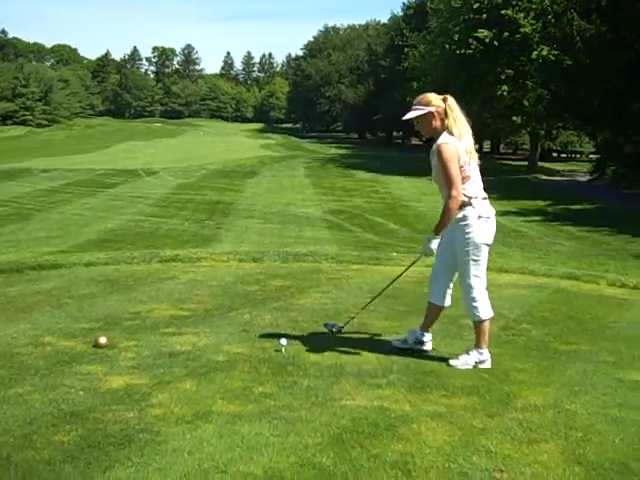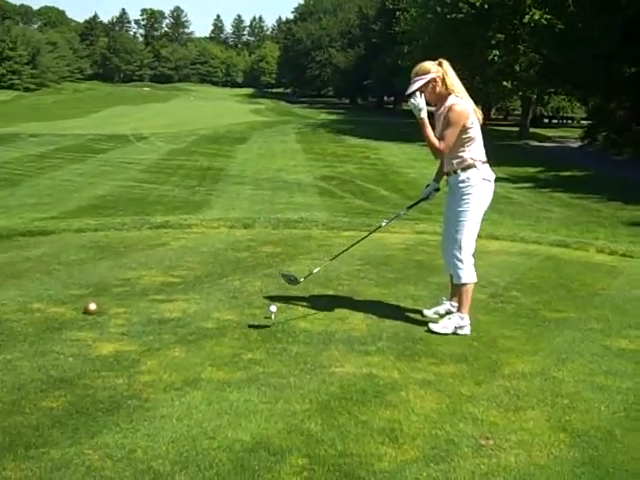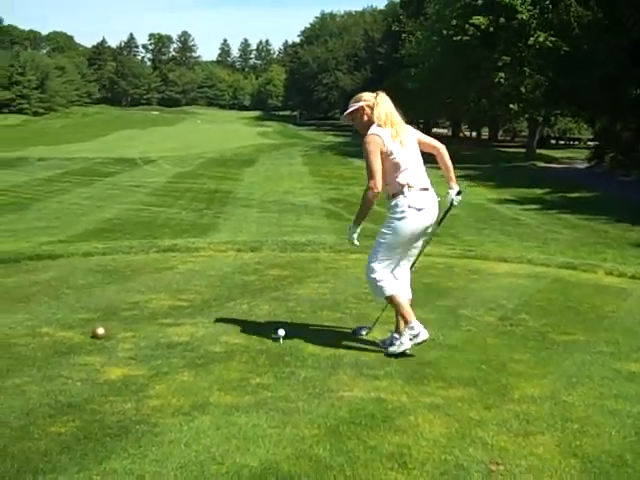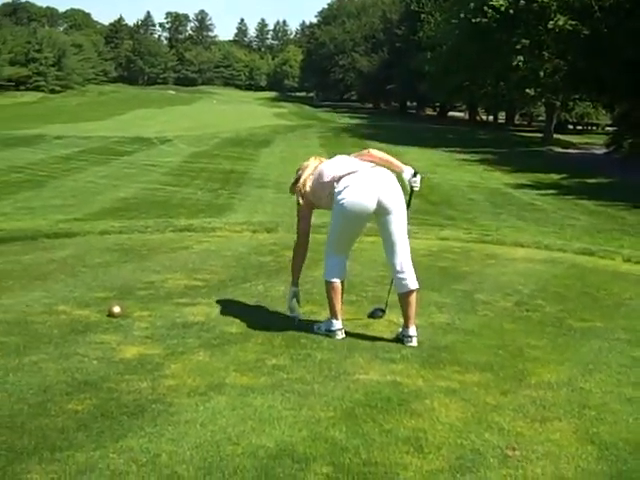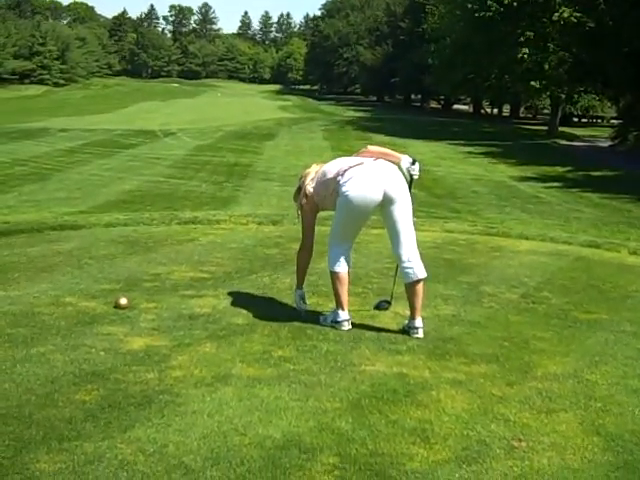
dt=1s
person 1, frame 1
left shoulder: (444, 146)
right shoulder: (452, 140)
left elbow: (455, 195)
right elbow: (467, 176)
left wrist: (435, 235)
left hip: (473, 220)
right hip: (463, 219)
left knee: (472, 286)
right knee: (440, 276)
left ankle: (481, 353)
right ankle: (423, 335)
person 1, frame 2
left shoulder: (457, 108)
right shoulder: (442, 108)
left elbow: (440, 150)
left wrist: (421, 117)
right wrist: (435, 181)
left hip: (473, 182)
right hip: (458, 182)
left knee: (461, 249)
right knee: (449, 247)
left ankle: (462, 318)
right ankle: (453, 302)
person 1, frame 3
left shoulder: (372, 137)
right shoulder: (403, 129)
left elbow: (375, 187)
right elbow: (439, 148)
left wrist: (356, 223)
right wrist: (452, 184)
left hip: (408, 207)
right hip: (427, 202)
left knee: (377, 270)
right knee: (397, 269)
left ankle: (413, 326)
right ankle: (401, 334)
person 1, frame 4
left shoulder: (307, 190)
right shoulder: (341, 160)
left elbow: (301, 243)
right elbow: (370, 153)
left wrist: (294, 285)
right wrist: (404, 170)
left hip: (353, 193)
right hip: (387, 182)
left knee: (335, 255)
right knee: (401, 259)
left ankle: (335, 324)
right ankle: (409, 330)
person 1, frame 5
left shoulder: (311, 193)
right shoulder: (342, 162)
left elbow: (306, 247)
right elbow: (368, 150)
left wrist: (299, 287)
right wrist: (403, 159)
left hip: (358, 186)
right hip: (391, 175)
left knee: (339, 248)
right knee: (408, 251)
left ankle: (341, 315)
right ankle: (415, 322)
